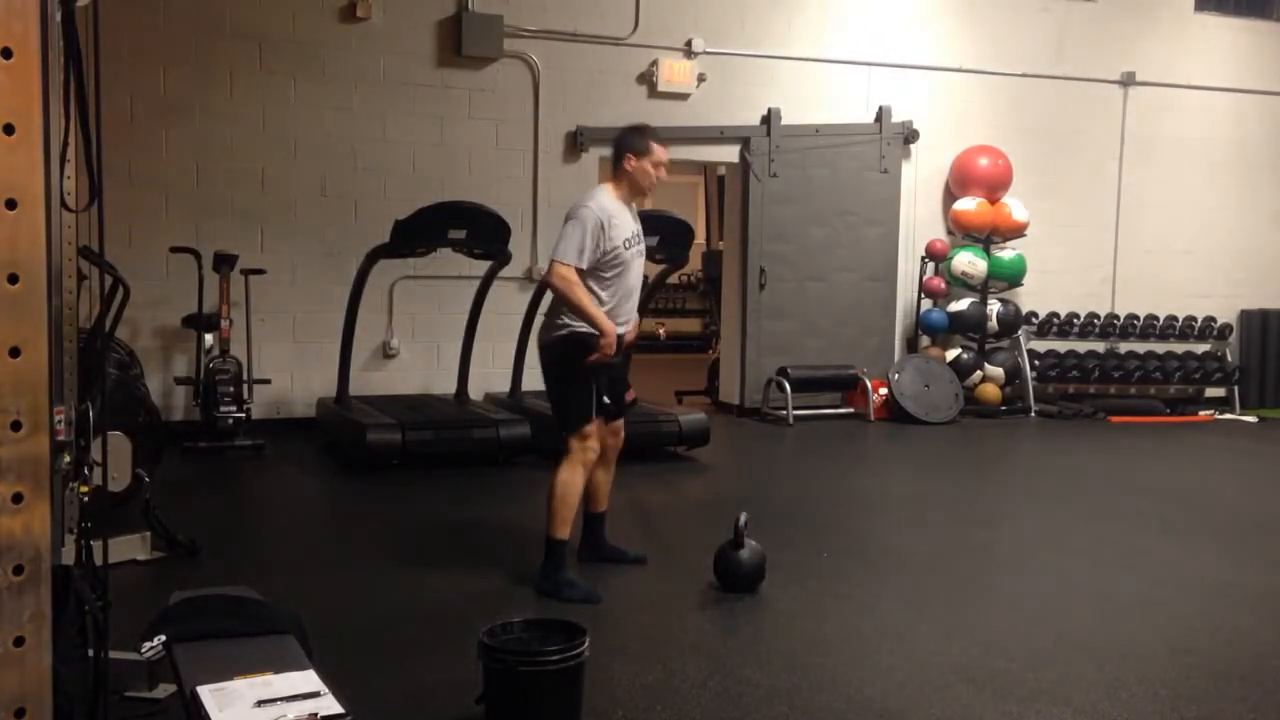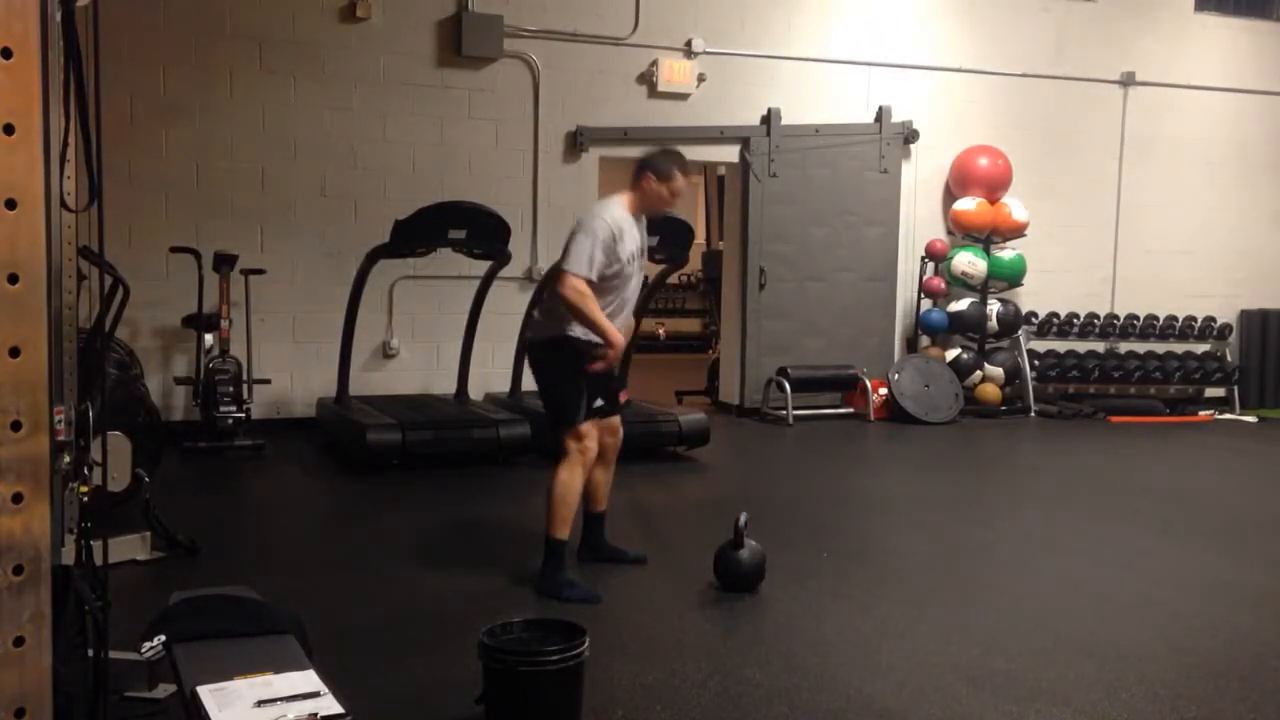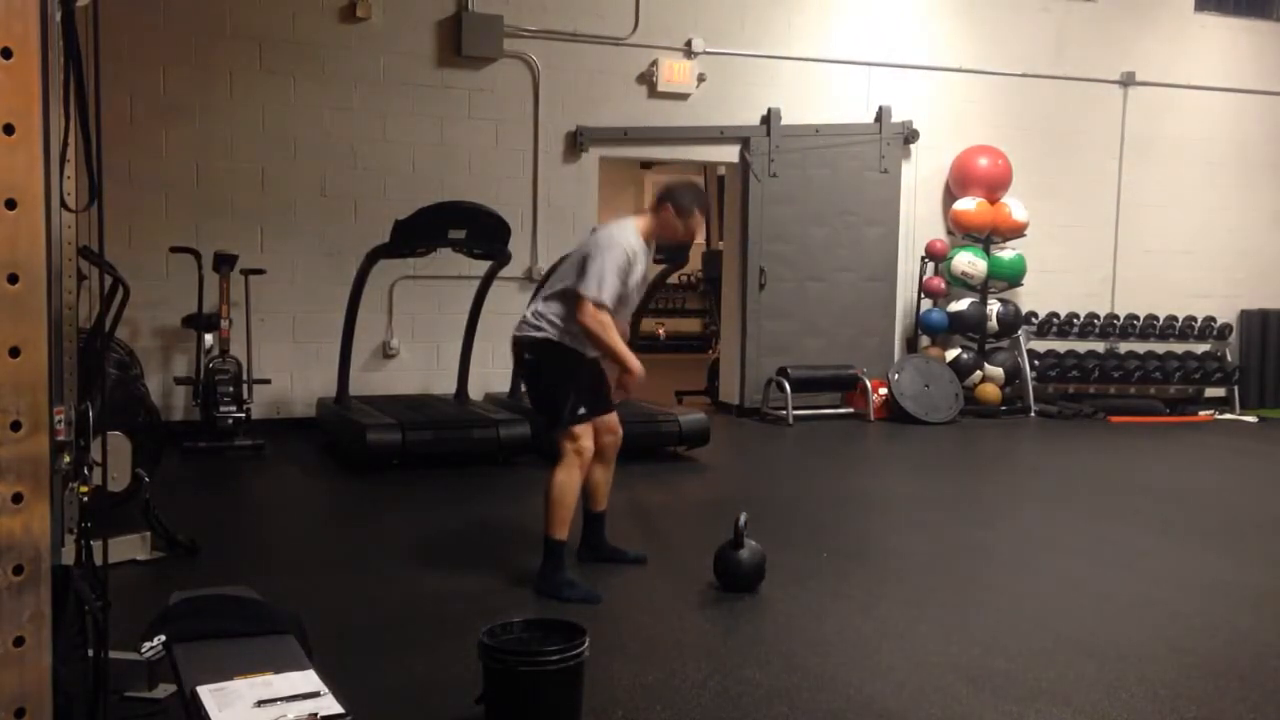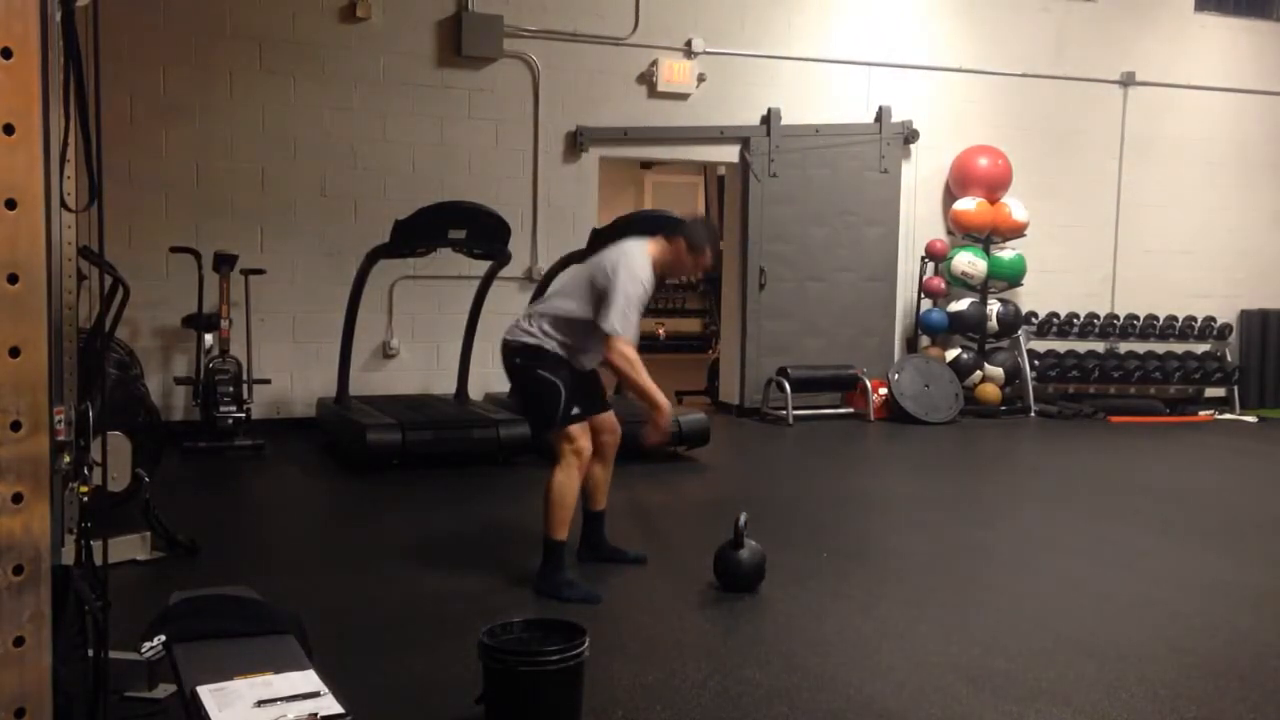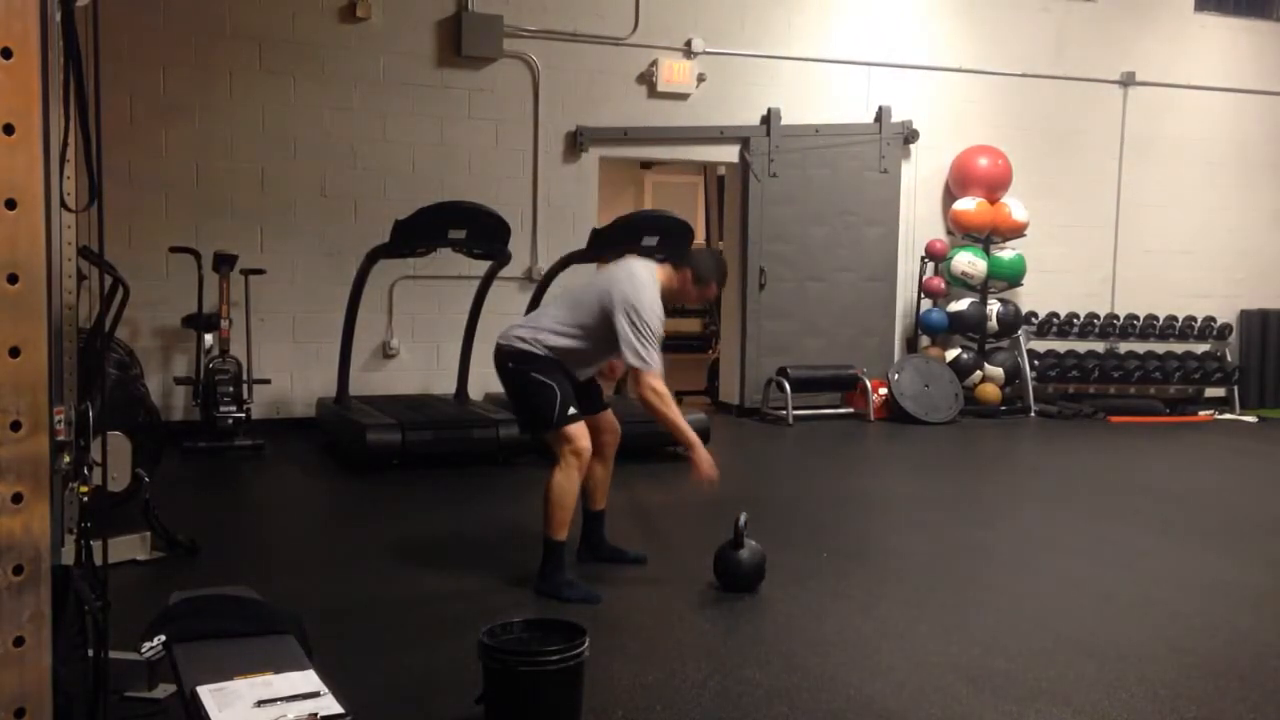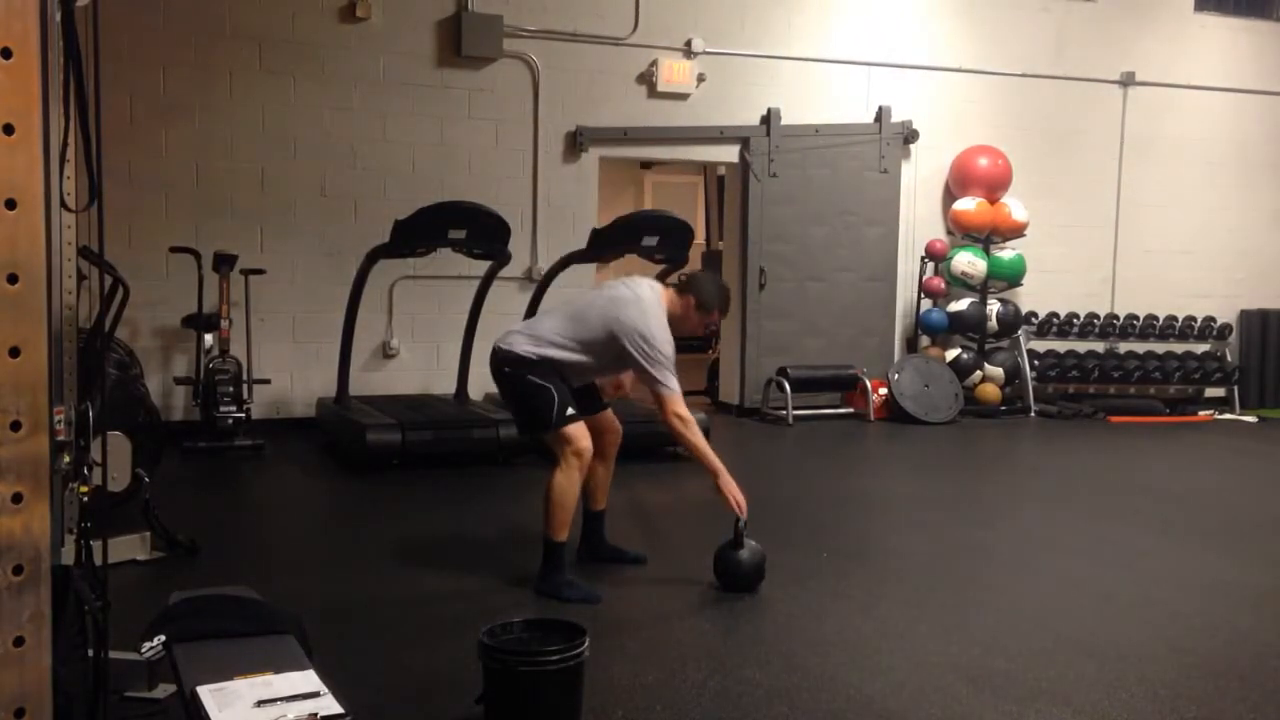
dt=0.1s
person 1, frame 1
left shoulder: (627, 211)
right shoulder: (594, 211)
right elbow: (559, 276)
left wrist: (624, 325)
right wrist: (605, 328)
left hip: (600, 341)
right hip: (572, 342)
left knee: (611, 439)
right knee: (585, 446)
left ankle: (594, 540)
right ankle: (552, 569)
person 1, frame 2
left shoulder: (636, 220)
right shoulder: (606, 221)
right elbow: (570, 287)
left wrist: (621, 328)
right wrist: (613, 335)
left hip: (593, 345)
right hip: (560, 342)
left knee: (611, 436)
right knee: (583, 446)
left ankle: (594, 540)
right ankle: (552, 569)
person 1, frame 3
left shoulder: (640, 238)
right shoulder: (622, 244)
right elbow: (589, 315)
left wrist: (619, 360)
right wrist: (630, 363)
left hip: (573, 348)
right hip: (545, 345)
left knee: (608, 435)
right knee: (579, 446)
left ankle: (593, 541)
right ankle: (551, 569)
person 1, frame 4
left shoulder: (641, 254)
right shoulder: (632, 270)
right elbow: (620, 353)
right wrist: (659, 403)
left hip: (567, 351)
right hip: (534, 349)
left knee: (608, 434)
right knee: (578, 448)
left ankle: (594, 540)
right ankle: (552, 571)
person 1, frame 5
left shoulder: (644, 270)
right shoulder: (643, 302)
right elbow: (650, 391)
left wrist: (614, 356)
right wrist: (694, 447)
left hip: (553, 355)
right hip: (527, 357)
left knee: (606, 433)
right knee: (577, 446)
left ankle: (593, 541)
right ankle: (551, 571)
person 1, frame 6
left shoulder: (648, 290)
right shoulder: (651, 327)
right elbow: (676, 415)
left wrist: (622, 370)
right wrist: (721, 475)
left hip: (550, 359)
right hip: (522, 360)
left knee: (609, 433)
right knee: (580, 447)
left ankle: (593, 540)
right ankle: (552, 572)
